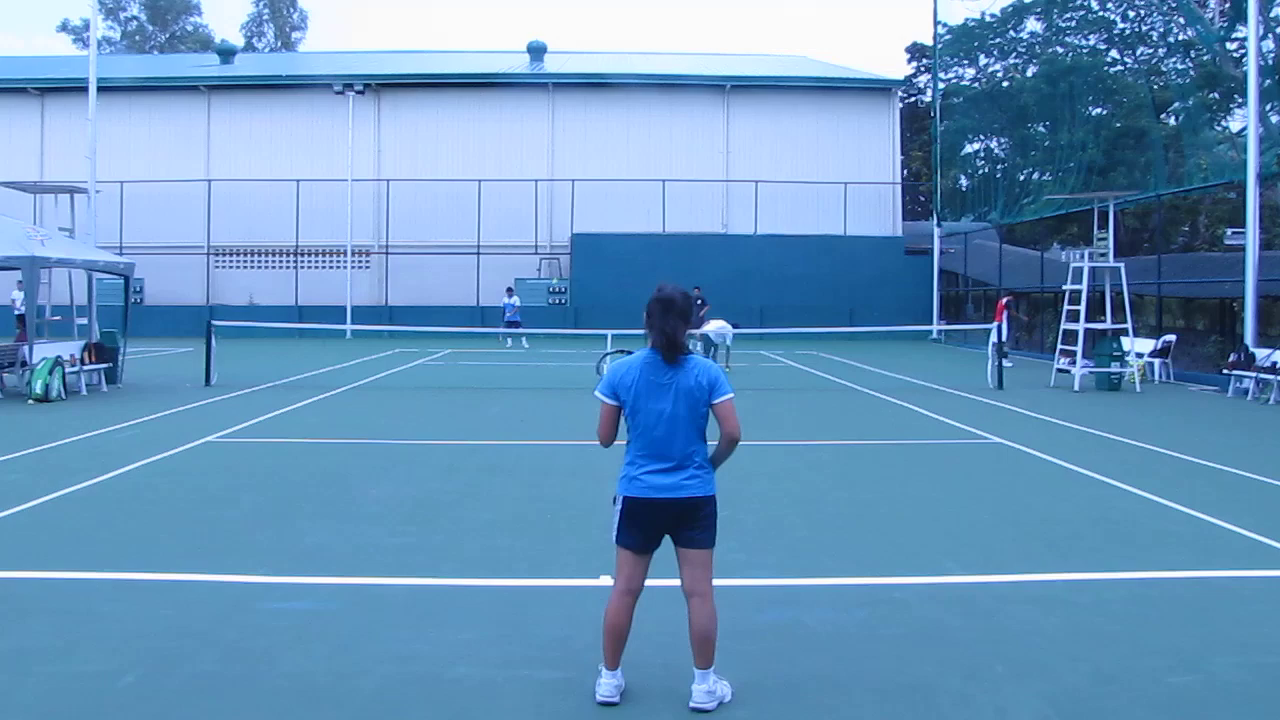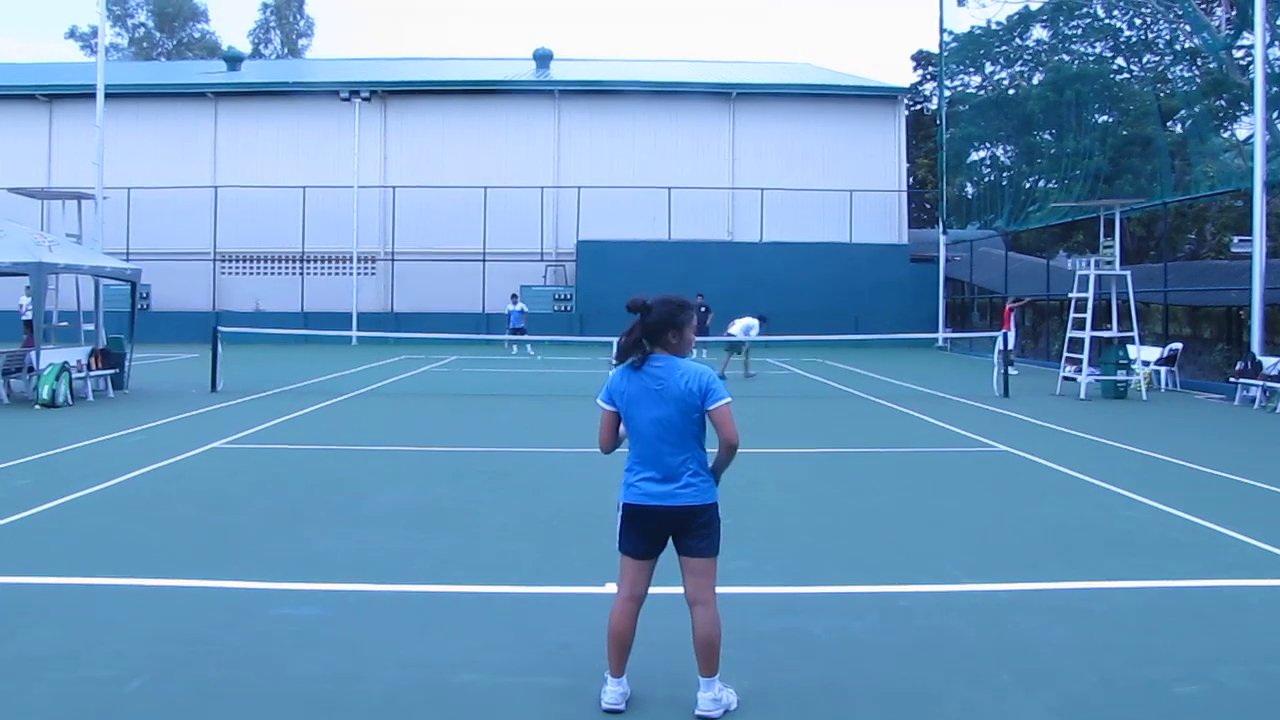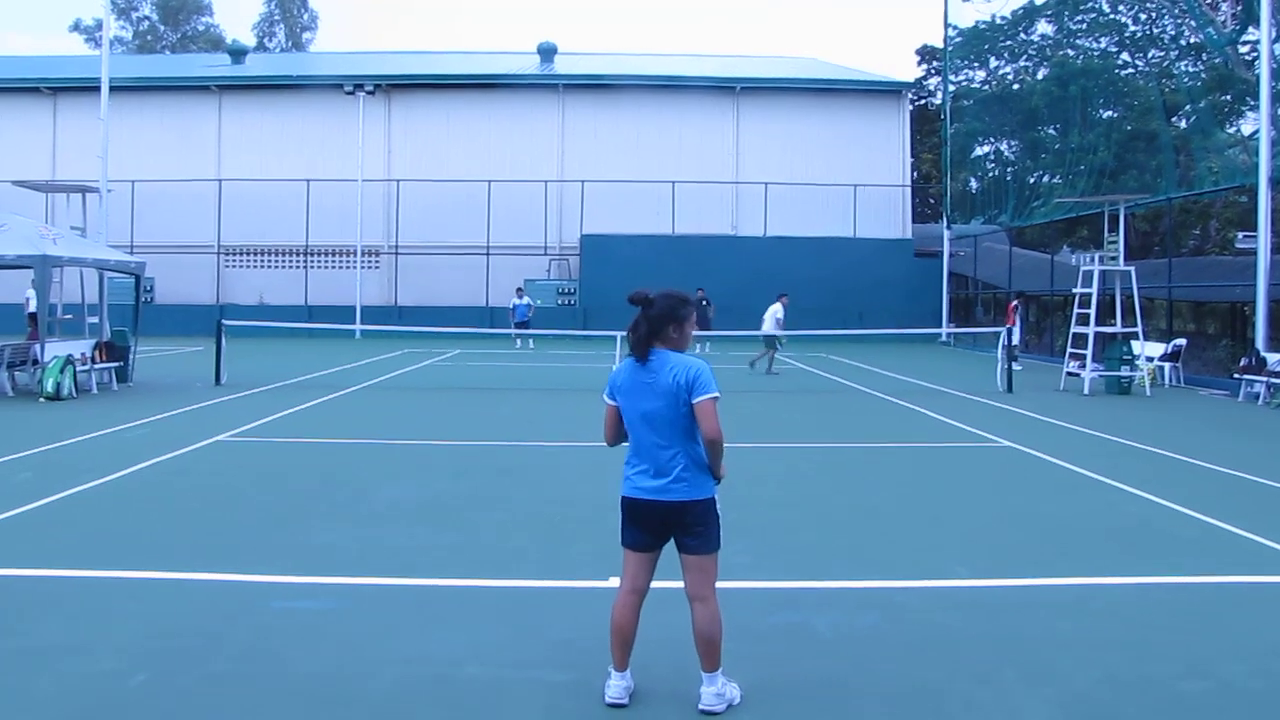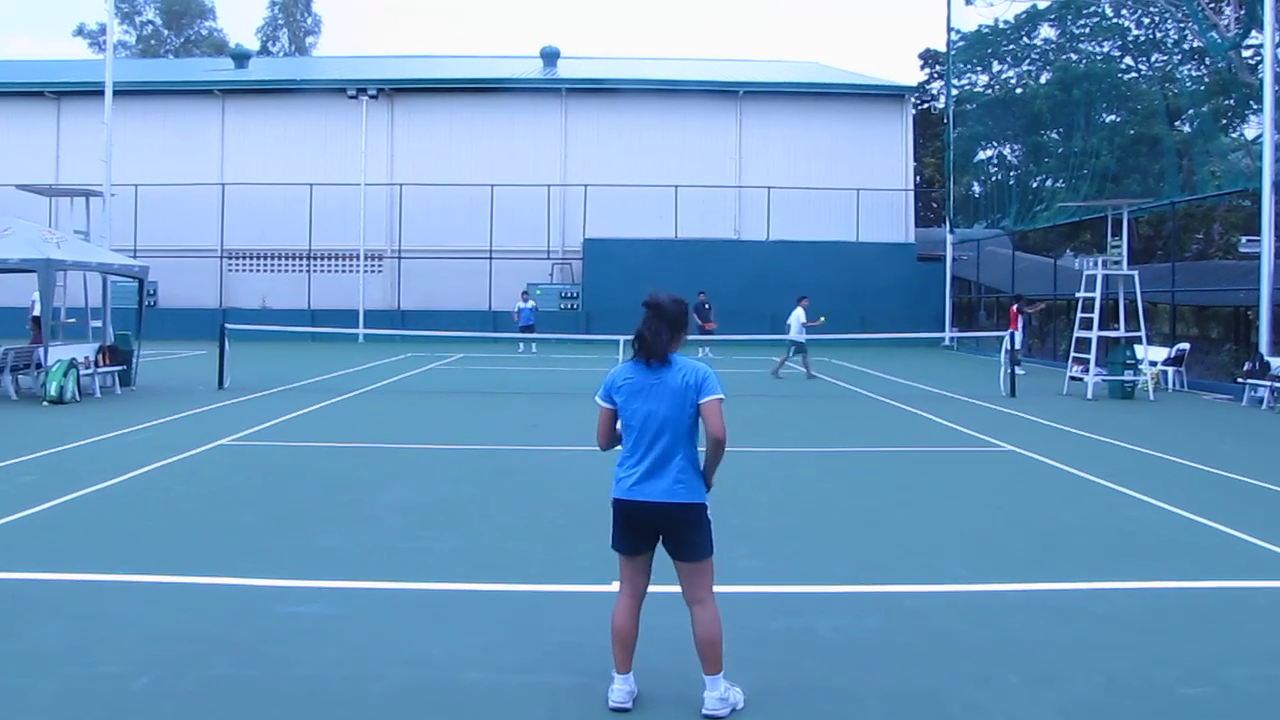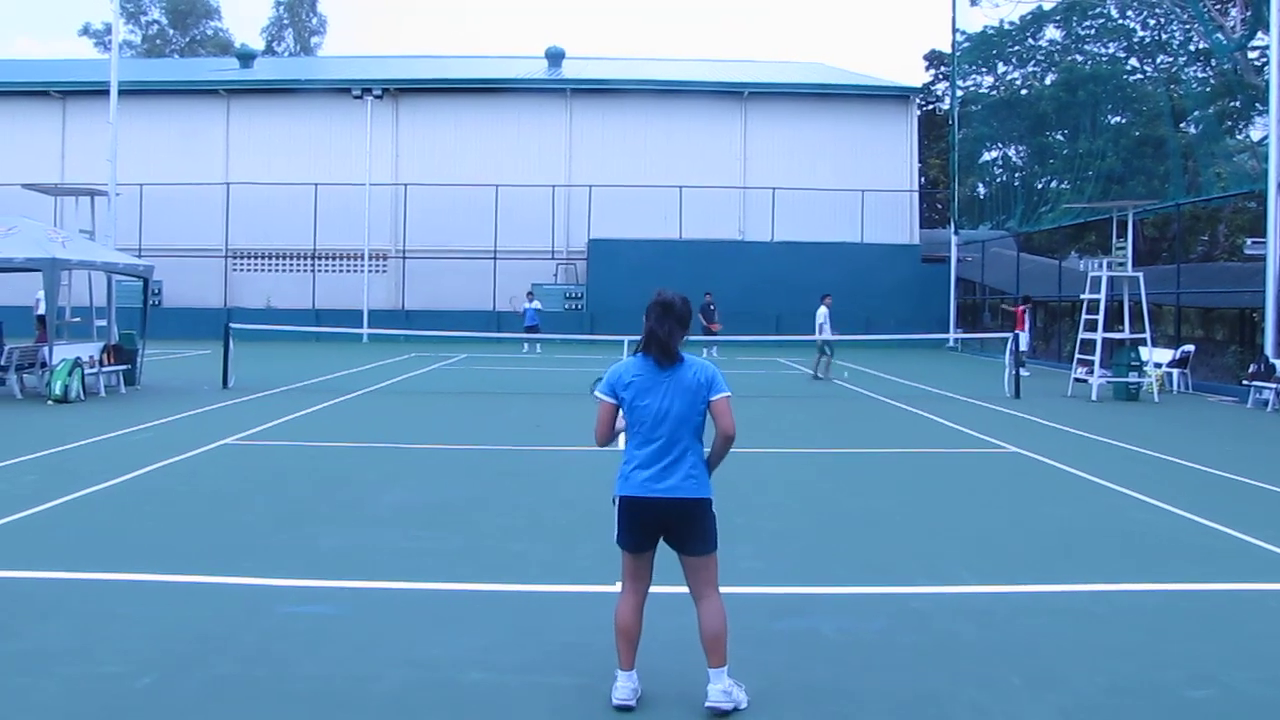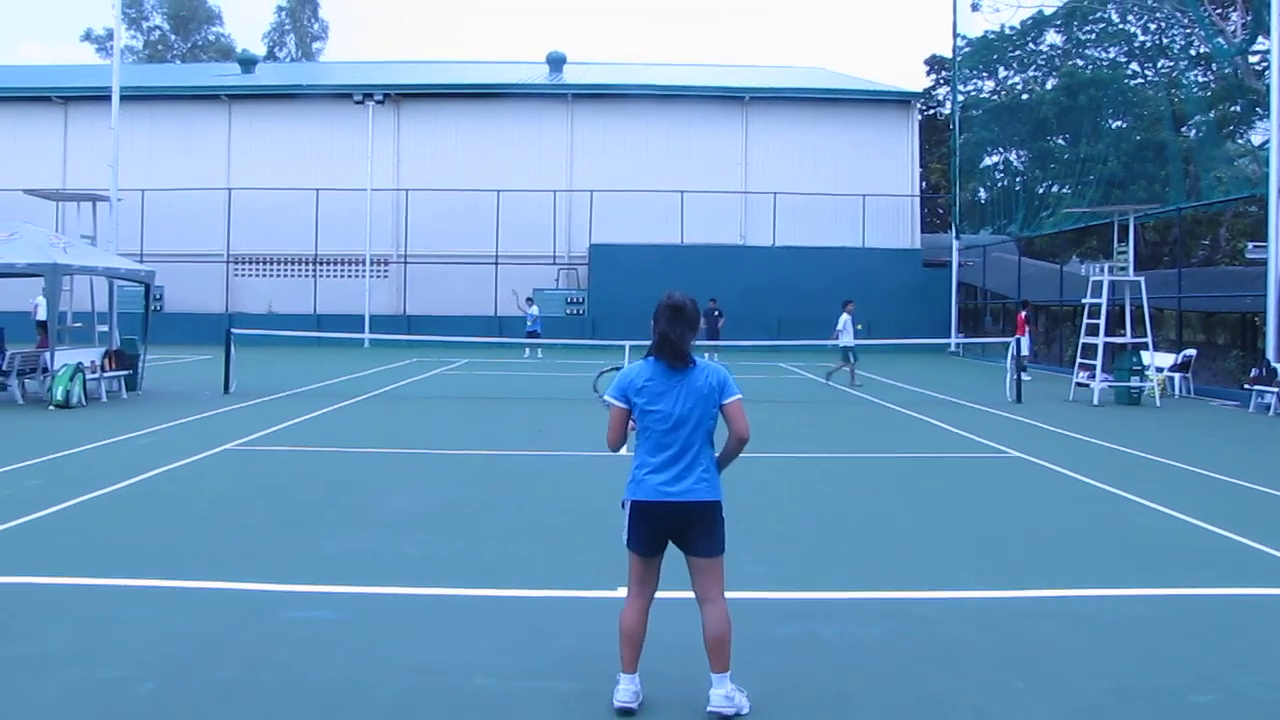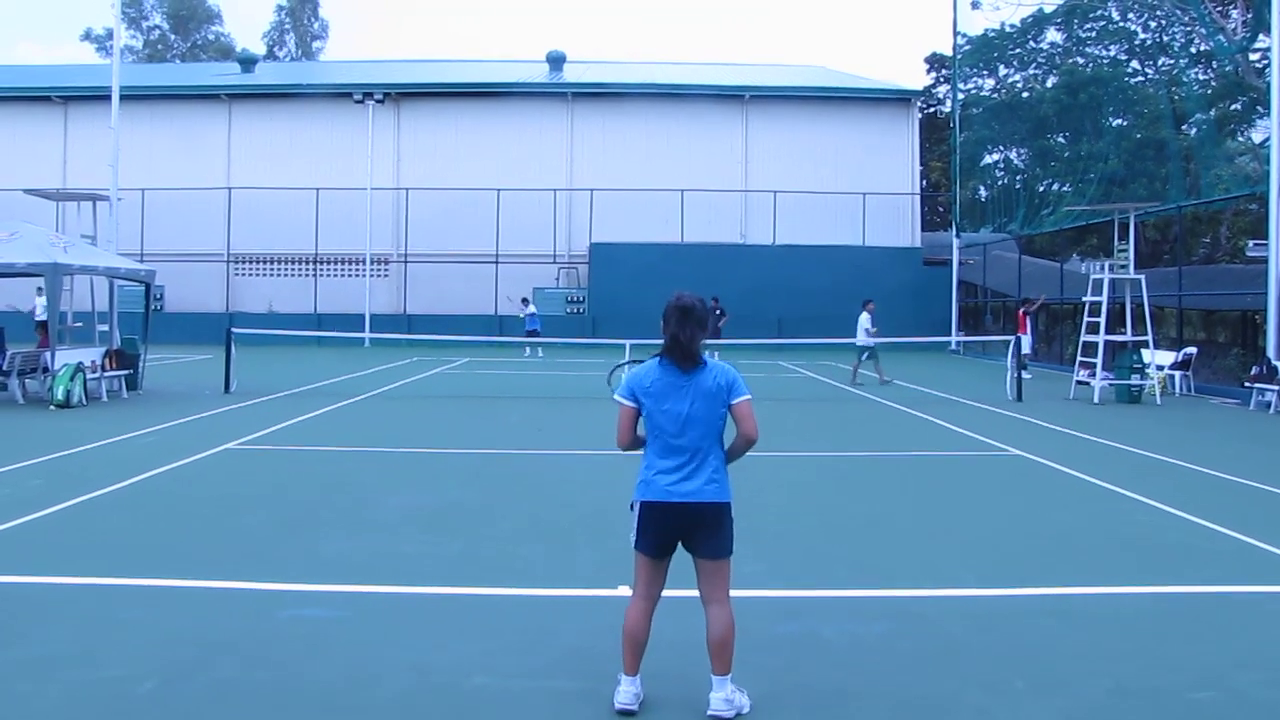
dt=0.3s
person 1, frame 1
left shoulder: (621, 371)
right shoulder: (707, 372)
left elbow: (605, 438)
right elbow: (732, 434)
right wrist: (710, 464)
left hip: (638, 496)
right hip: (695, 496)
left knee: (624, 590)
right knee: (698, 592)
left ankle: (609, 678)
right ankle: (704, 685)
person 1, frame 2
left shoulder: (620, 379)
right shoulder: (701, 377)
left elbow: (606, 444)
right elbow: (730, 441)
right wrist: (714, 473)
left hip: (639, 503)
right hip: (695, 504)
left knee: (628, 597)
right knee: (702, 600)
left ankle: (615, 686)
person 1, frame 3
left shoulder: (621, 373)
right shoulder: (693, 370)
left elbow: (612, 436)
right elbow: (712, 435)
right wrist: (716, 469)
left hip: (638, 497)
right hip: (691, 497)
left knee: (631, 590)
right knee: (702, 595)
left ankle: (619, 680)
right ankle: (712, 687)
person 1, frame 4
left shoulder: (618, 376)
right shoulder: (698, 374)
left elbow: (604, 440)
right elbow: (717, 435)
right wrist: (707, 474)
left hip: (629, 500)
right hip: (684, 500)
left knee: (629, 594)
right knee: (700, 598)
left ankle: (622, 684)
person 1, frame 5
left shoulder: (620, 373)
right shoulder: (705, 372)
left elbow: (602, 437)
right elbow: (727, 432)
right wrist: (708, 466)
left hip: (635, 497)
right hip: (690, 498)
left knee: (633, 590)
right knee: (706, 593)
left ankle: (625, 683)
right ankle: (720, 685)
person 1, frame 6
left shoulder: (631, 376)
right shoulder: (716, 376)
left elbow: (614, 442)
right elbow: (741, 434)
left hip: (646, 500)
right hip: (702, 501)
left knee: (638, 595)
right knee: (711, 597)
left ankle: (627, 686)
person 1, frame 7
left shoulder: (640, 377)
right shoulder: (725, 376)
left elbow: (625, 440)
right elbow: (749, 435)
left hip: (655, 501)
right hip: (710, 502)
left knee: (643, 597)
right knee: (716, 600)
